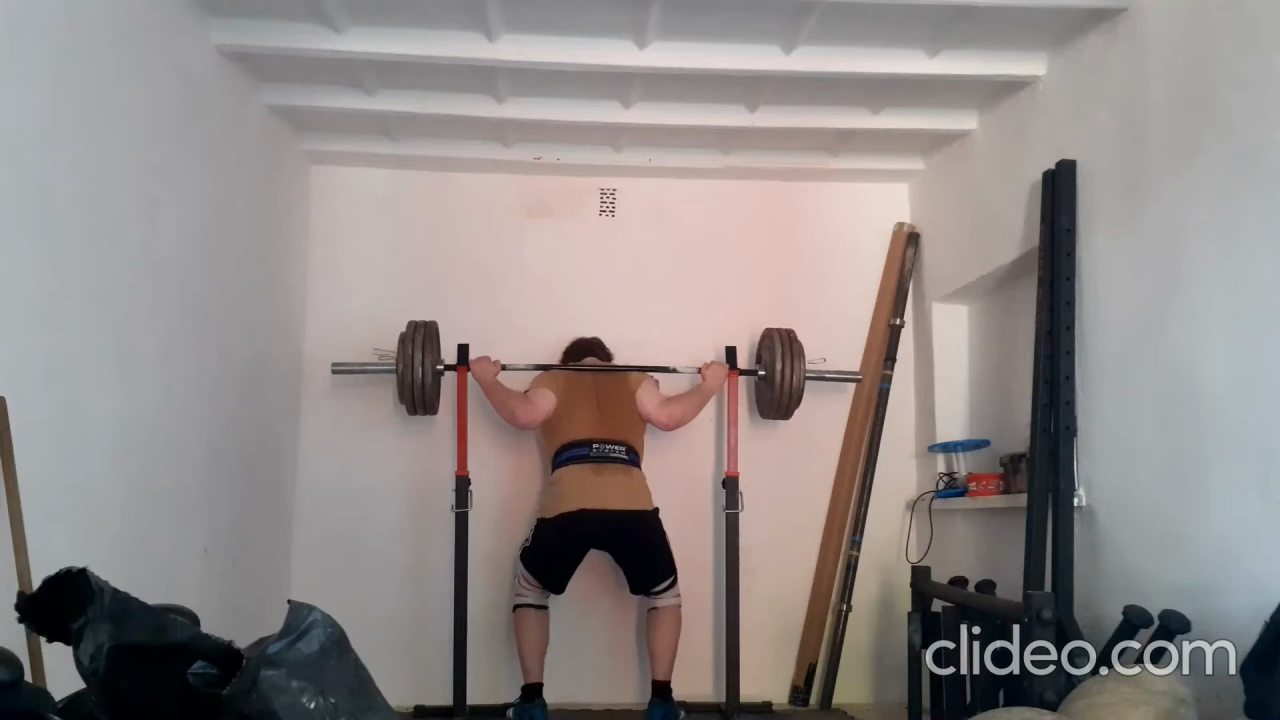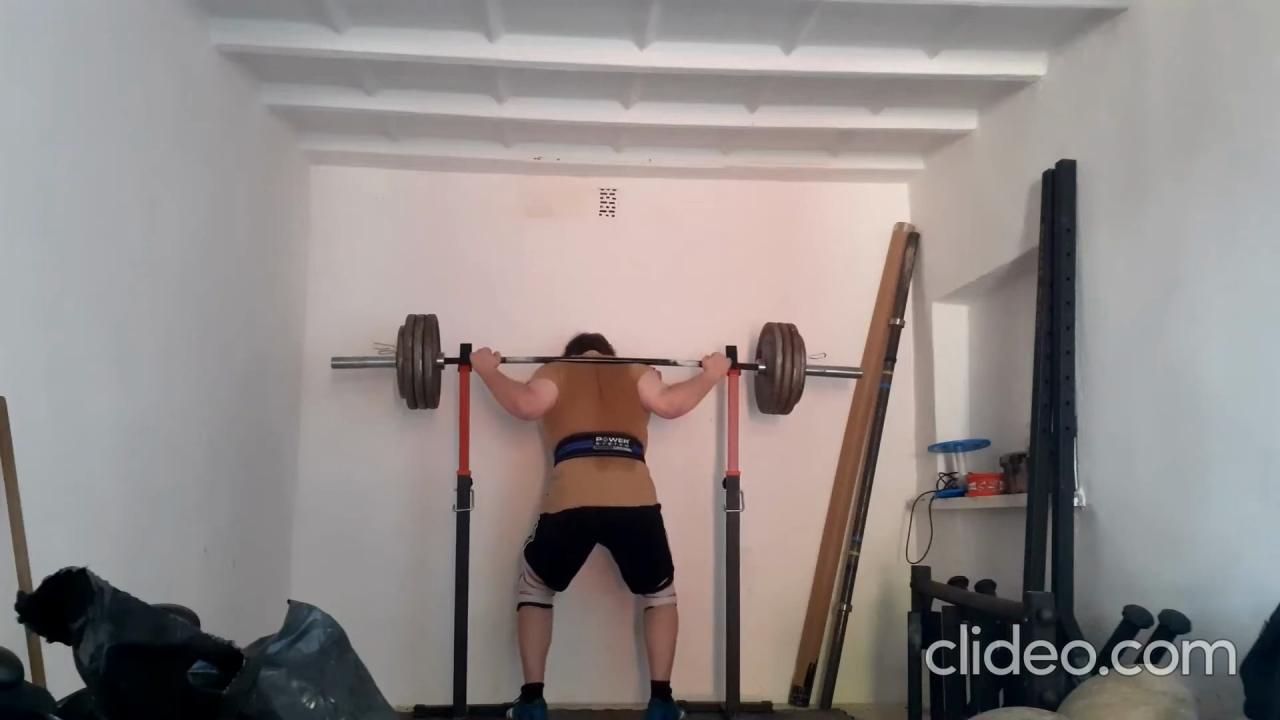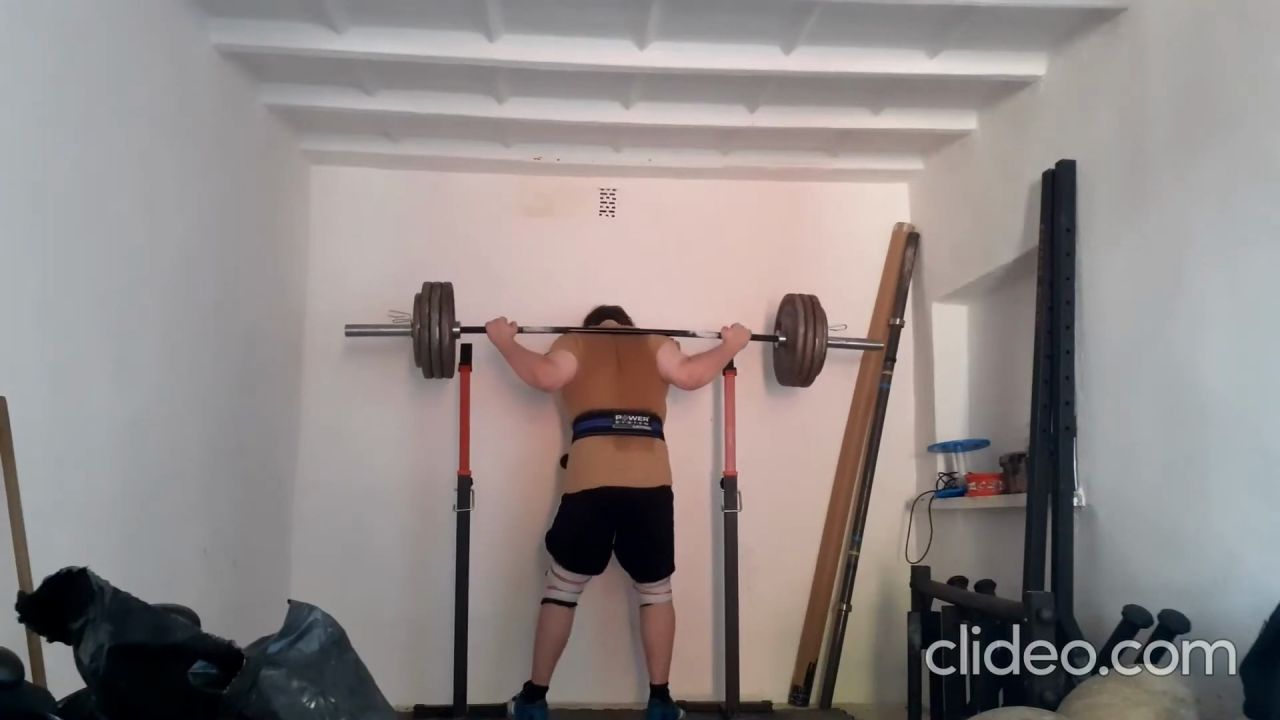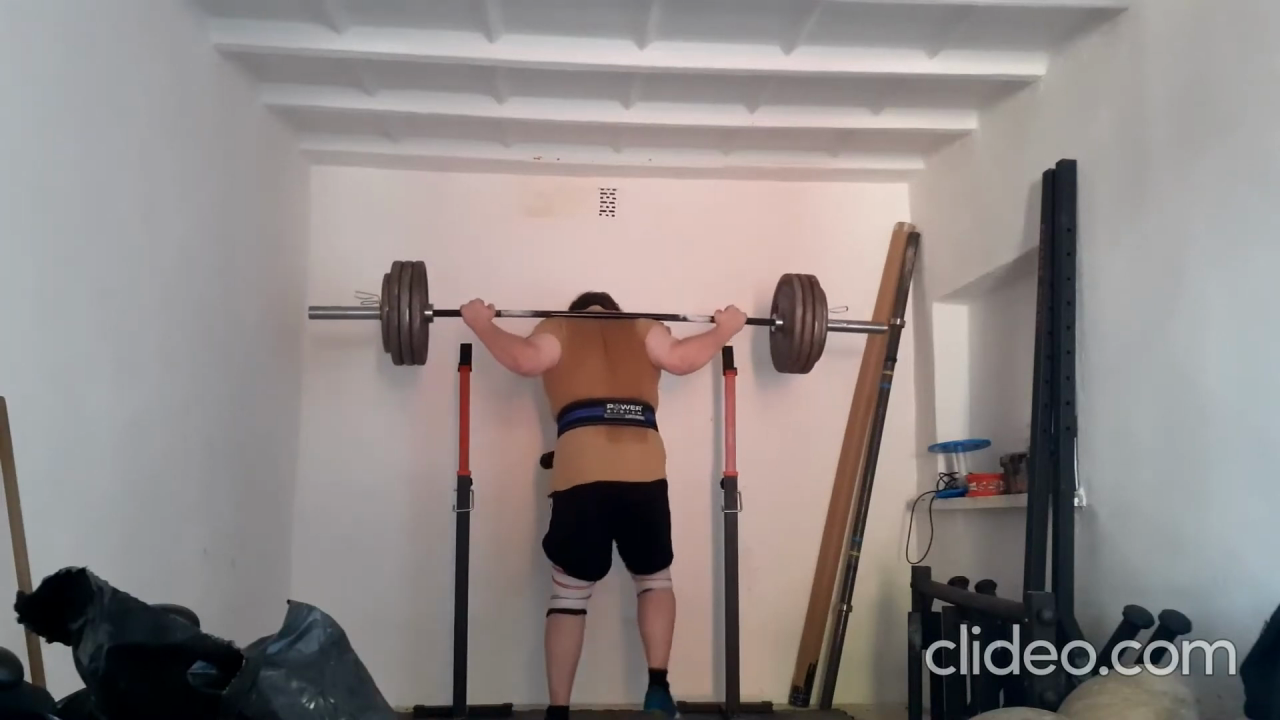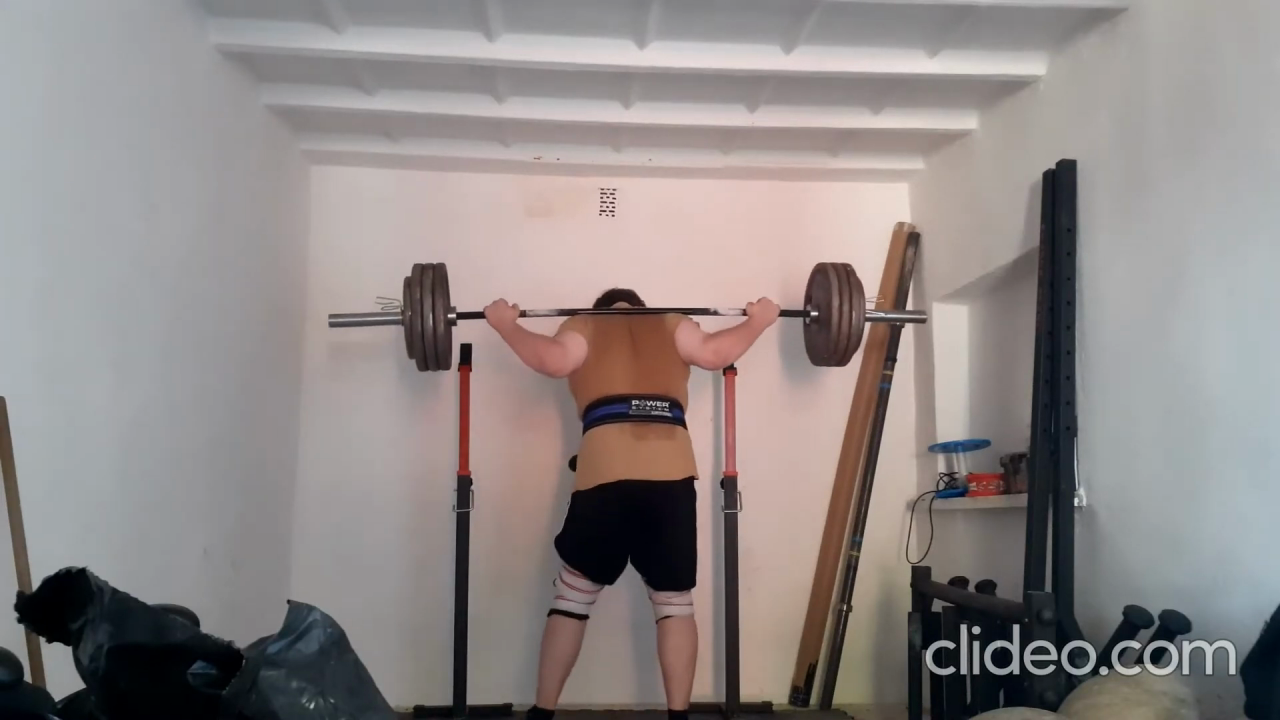
dt=0.7s
person 1, frame 1
left shoulder: (553, 379)
right shoulder: (634, 379)
left elbow: (524, 415)
right elbow: (668, 416)
left wrist: (485, 379)
right wrist: (711, 384)
left hip: (567, 505)
right hip: (632, 505)
left knee: (530, 592)
right knee: (664, 595)
person 1, frame 2
left shoulder: (555, 371)
right shoulder: (636, 372)
left elbow: (525, 405)
right elbow: (670, 403)
left wrist: (487, 370)
right wrist: (712, 374)
left hip: (571, 499)
right hip: (635, 500)
left knee: (534, 590)
right knee: (659, 595)
person 1, frame 3
left shoulder: (574, 342)
right shoulder: (654, 343)
left elbow: (545, 376)
right elbow: (690, 375)
left wrist: (503, 341)
right wrist: (732, 345)
left hip: (590, 478)
right hip: (650, 480)
left knee: (563, 587)
right knee: (655, 590)
person 1, frame 4
left shoulder: (558, 328)
right shoulder: (642, 328)
left elbow: (525, 360)
right elbow: (682, 358)
left wrist: (481, 323)
right wrist: (726, 328)
left hip: (581, 474)
right hip: (644, 473)
left knee: (569, 595)
right knee: (655, 579)
right ankle: (658, 685)
person 1, frame 5
left shoulder: (583, 326)
right shoulder: (671, 324)
left elbow: (553, 360)
right elbow: (713, 353)
left wrist: (505, 324)
right wrist: (759, 320)
left hip: (604, 475)
right hip: (671, 475)
left knee: (571, 600)
right knee: (674, 603)
